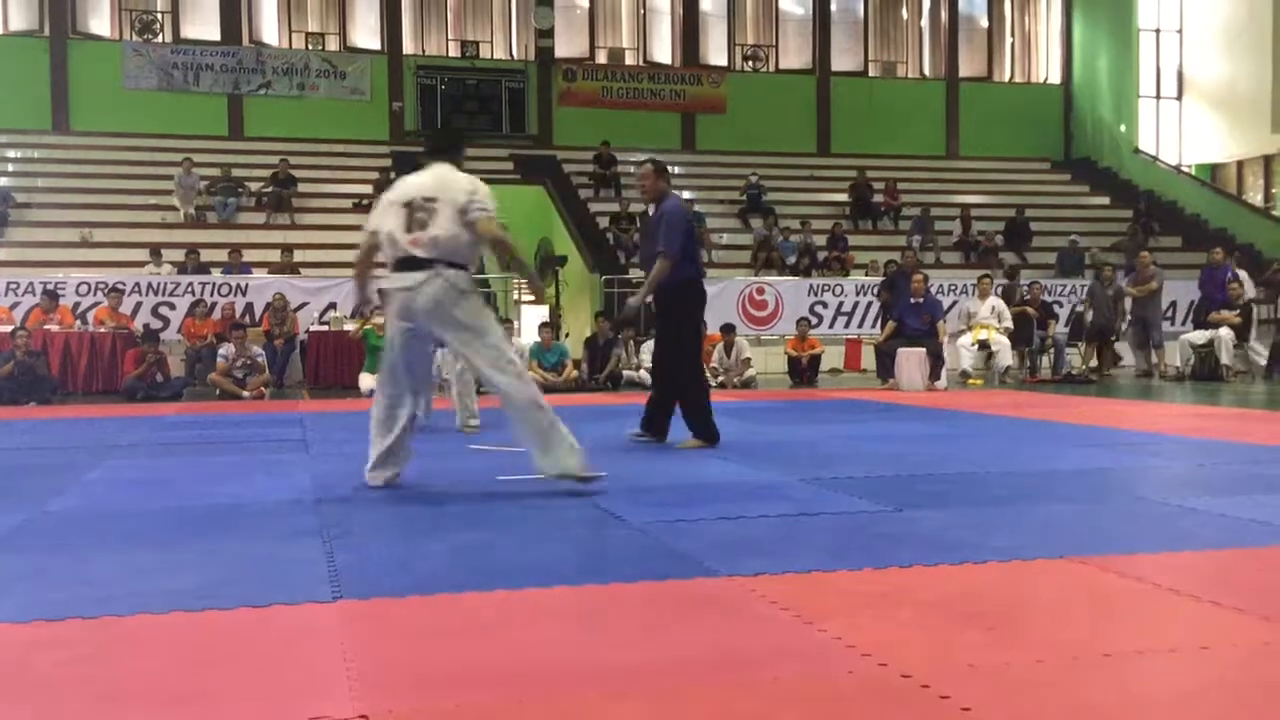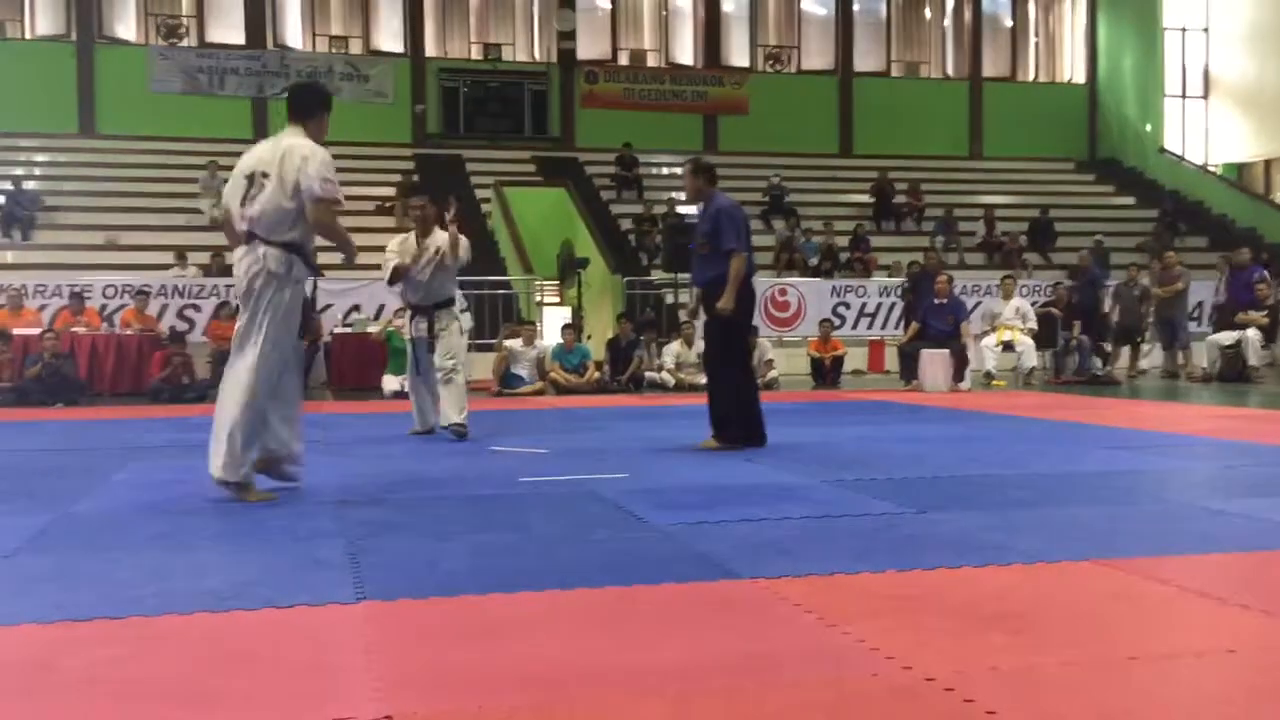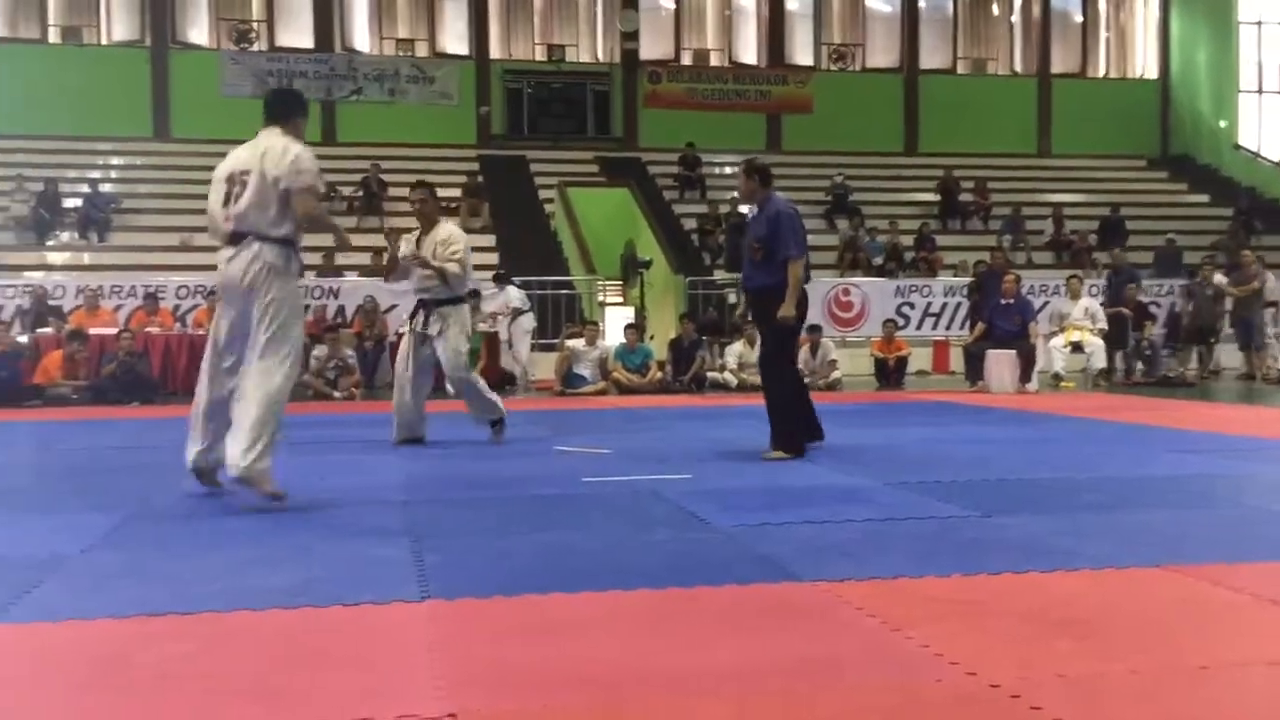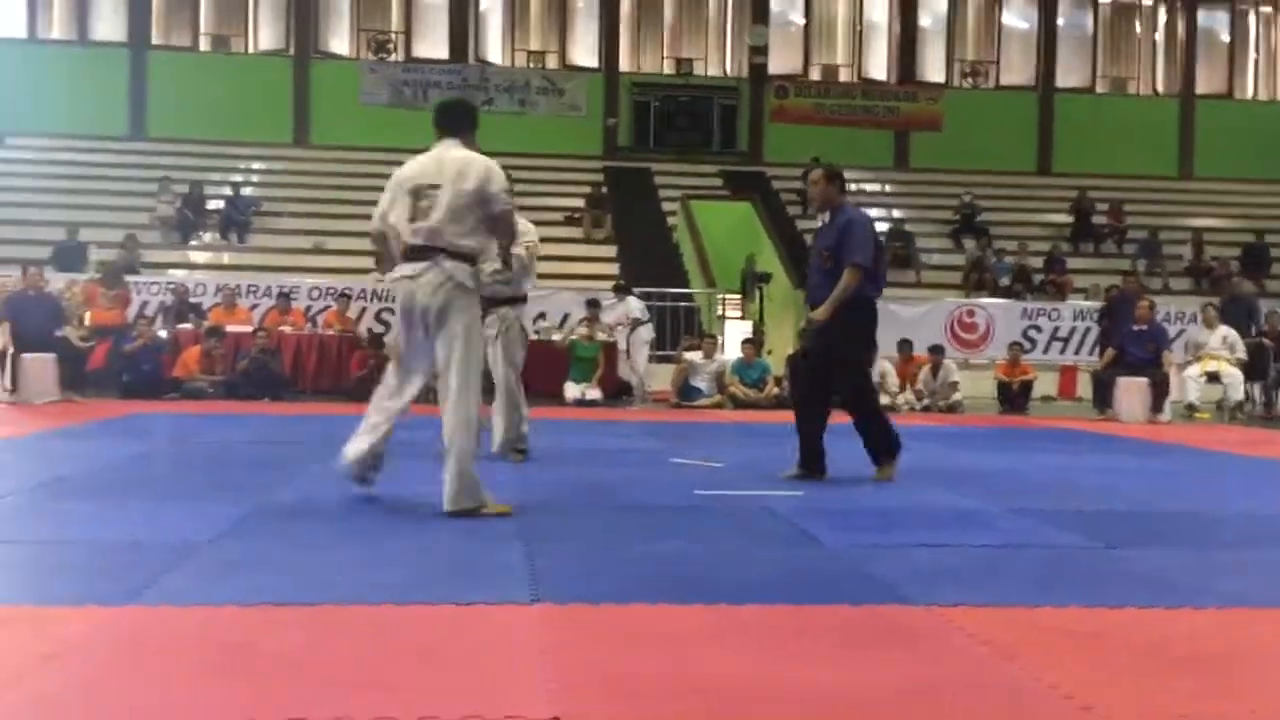
dt=0.5s
person 1, frame 1
left shoulder: (397, 188)
right shoulder: (470, 185)
left elbow: (366, 253)
right elbow: (493, 236)
left wrist: (362, 295)
right wrist: (531, 277)
left hip: (403, 291)
right hip: (449, 287)
left knee: (396, 386)
right knee: (508, 375)
left ankle: (381, 470)
right ankle: (562, 460)
person 1, frame 2
left shoulder: (255, 152)
right shoulder: (313, 156)
left elbow: (228, 217)
right elbow: (321, 218)
right wrist: (347, 244)
left hip: (252, 261)
right hip: (279, 269)
left knee: (267, 362)
right knee: (259, 367)
left ankle: (276, 449)
right ankle: (235, 469)
person 1, frame 3
left shoulder: (233, 157)
right shoulder: (295, 154)
left elbow: (215, 221)
right elbow: (309, 213)
right wrist: (337, 231)
left hip: (233, 261)
right hip: (270, 264)
left knee: (223, 364)
right knee: (271, 366)
left ankle: (205, 455)
right ankle: (249, 465)
person 1, frame 4
left shoulder: (405, 172)
right shoulder: (483, 167)
left elbow: (380, 236)
right elbow: (507, 231)
right wrist: (502, 257)
left hip: (409, 278)
right hip: (453, 279)
left knee: (403, 376)
right knee: (461, 389)
left ankle: (363, 456)
right ankle: (463, 495)
person 2, frame 1
left shoulder: (672, 211)
right shoulder: (664, 209)
left elbow: (667, 259)
left wrist: (642, 294)
right wrist: (649, 292)
left hip: (682, 296)
right hip: (675, 295)
left knee: (686, 364)
right knee: (665, 363)
left ankle: (705, 432)
right ankle: (654, 426)
person 2, frame 2
left shoulder: (724, 209)
right shoulder: (710, 210)
left elbow: (739, 255)
left wrist: (729, 297)
right wrist: (698, 299)
left hip: (730, 297)
right hip: (718, 296)
left knee: (721, 363)
right knee: (735, 365)
left ankle: (728, 433)
right ankle: (749, 433)
person 2, frame 3
left shoulder: (782, 213)
right shoulder: (757, 216)
left elbow: (796, 261)
left wrist: (790, 303)
right wrist: (747, 303)
left hip: (783, 304)
right hip: (765, 304)
left knee: (777, 371)
right knee: (780, 370)
left ankle: (787, 442)
right ankle: (807, 430)
person 2, frame 4
left shoulder: (855, 222)
right shoulder: (826, 228)
left elbow: (855, 271)
left wrist: (826, 309)
right wrist: (814, 317)
left hip: (852, 318)
right hip: (827, 320)
left knee: (854, 391)
right knee: (806, 389)
left ankle: (886, 453)
right ankle: (811, 464)
person 3, frame 1
left shoulder: (453, 240)
right shoulder: (408, 241)
left elbow: (467, 265)
right elbow: (395, 267)
left hip: (451, 310)
right hip: (422, 312)
left knee: (459, 367)
right knee: (413, 367)
left ankle: (469, 419)
right ankle: (415, 413)
person 3, frame 2
left shoulder: (449, 239)
right shoulder: (400, 243)
left elbow: (458, 260)
right elbow: (390, 276)
left wrist: (452, 226)
right wrist: (407, 264)
left hip: (444, 315)
right hip: (417, 317)
left knee: (449, 366)
right knee: (419, 375)
left ankle: (456, 422)
right ankle: (426, 422)
person 3, frame 3
left shoulder: (452, 235)
right shoulder: (411, 239)
left elbow: (457, 276)
right elbow: (392, 276)
left wrist: (429, 265)
right wrist: (393, 251)
left hip: (450, 313)
right hip: (423, 314)
left knee: (457, 372)
right knee: (407, 372)
left ankle: (494, 415)
right ankle: (410, 430)
person 3, frame 4
left shoulder: (523, 229)
left elbow: (521, 269)
left hip: (507, 314)
right hip: (482, 311)
left knee: (507, 380)
left ankle: (514, 442)
